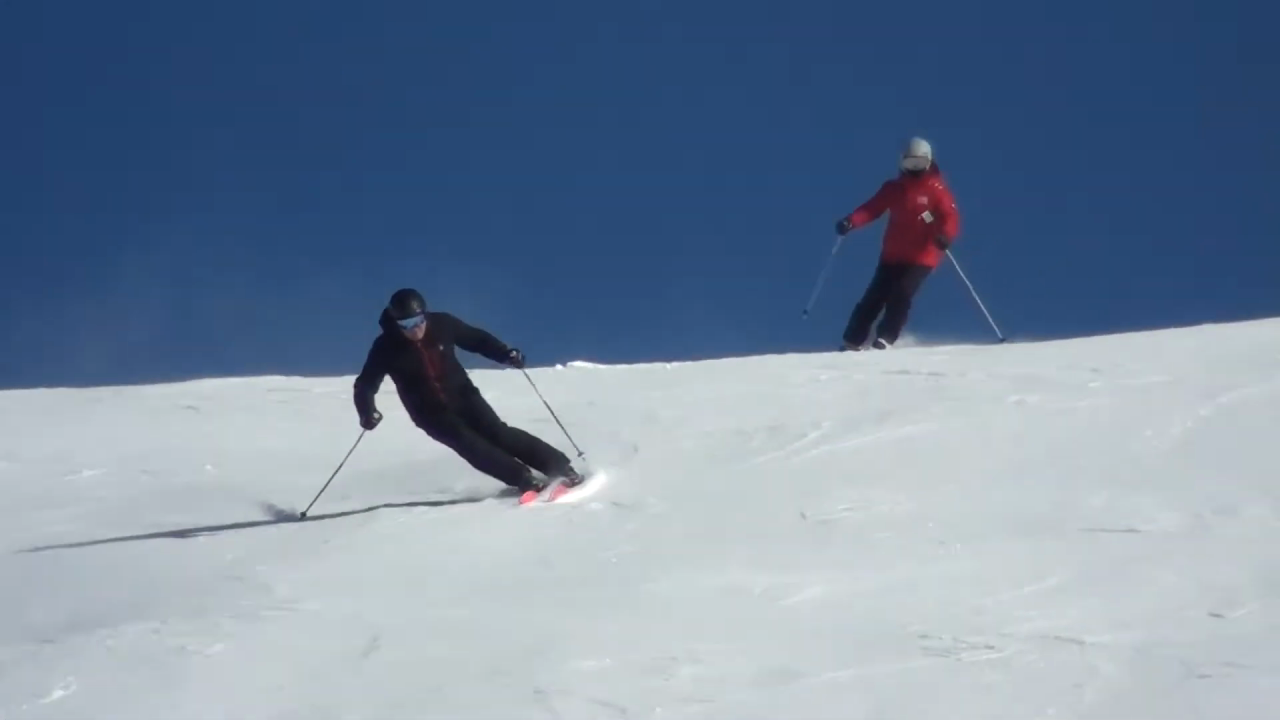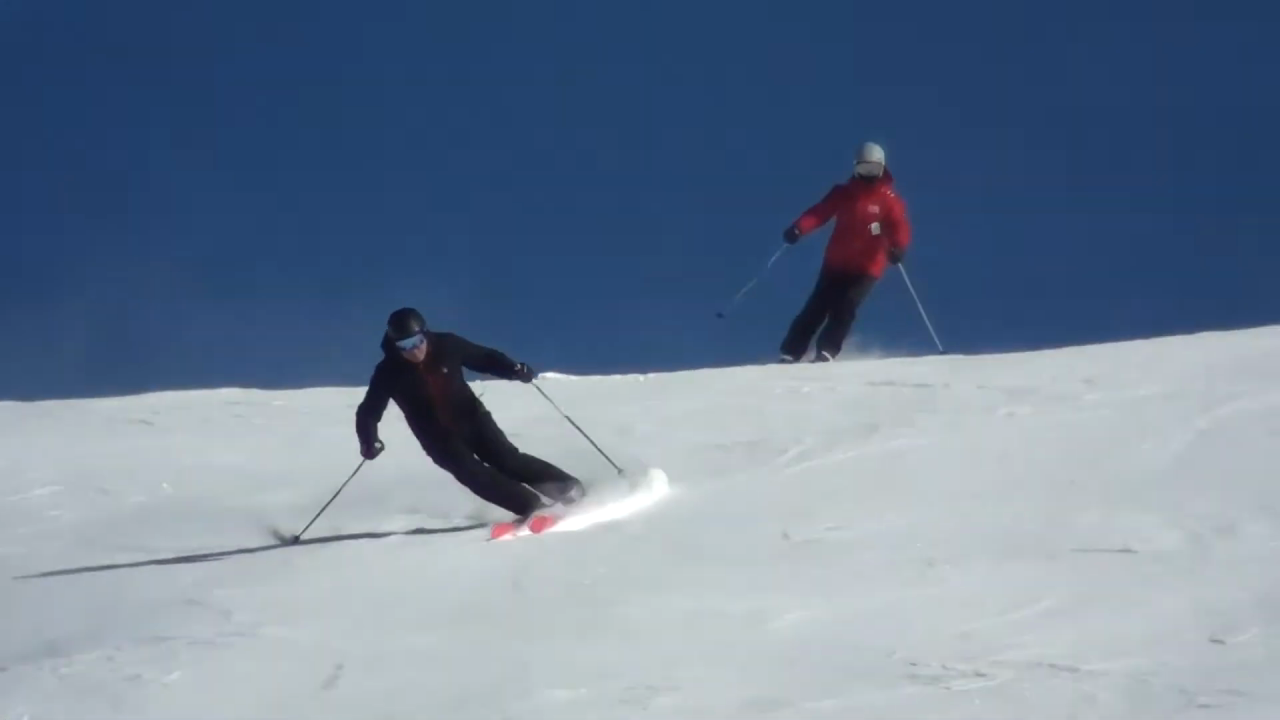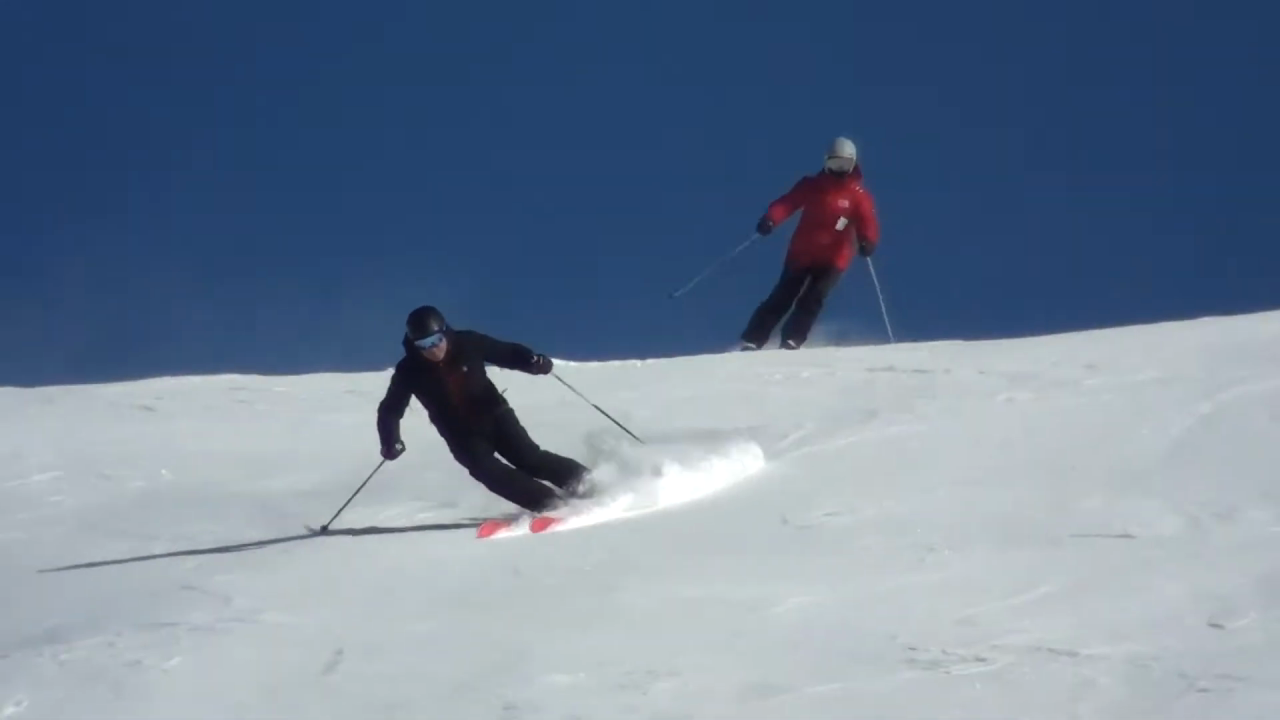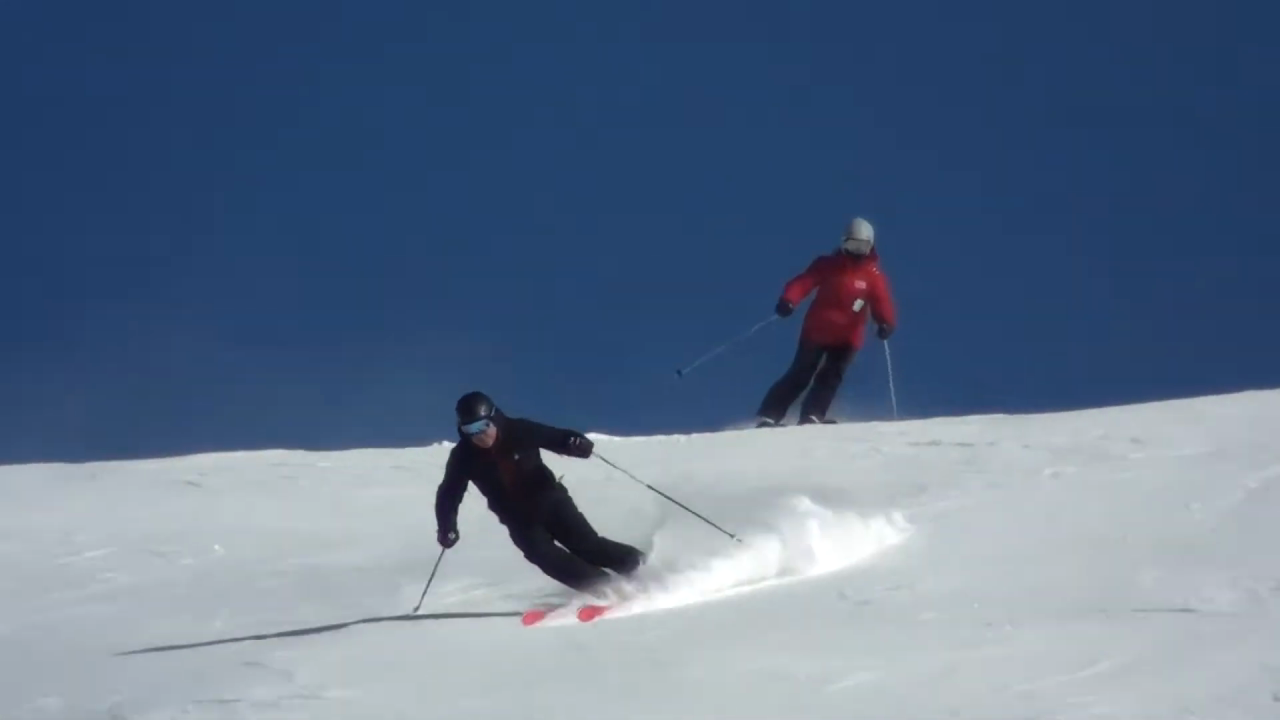
dt=0.1s
person 1, frame 1
left shoulder: (442, 324)
right shoulder: (386, 348)
left elbow: (476, 339)
right elbow: (365, 385)
left wrist: (506, 354)
right wrist: (367, 412)
left hip: (462, 395)
right hip: (429, 412)
left knee: (499, 434)
right knee: (468, 444)
left ankle: (562, 467)
right ankle: (528, 480)
person 1, frame 2
left shoulder: (447, 345)
right shoulder: (389, 372)
left elbow: (485, 357)
right elbow: (368, 411)
left wrist: (514, 369)
right wrist: (369, 440)
left hip: (471, 418)
right hip: (440, 437)
left knee: (508, 459)
right knee: (471, 473)
left ankle: (570, 488)
right ankle: (534, 506)
person 1, frame 3
left shoulder: (468, 343)
right shoulder: (409, 370)
left elbow: (509, 351)
right elbow: (390, 409)
left wrist: (535, 361)
right wrist: (390, 440)
left hip: (493, 415)
right hip: (461, 434)
left knee: (528, 457)
right knee: (488, 471)
left ankle: (583, 481)
right ankle: (554, 503)
person 1, frame 4
left shoulder: (521, 431)
right shoulder: (463, 457)
left elbow: (559, 439)
right elbow: (448, 495)
left wrist: (580, 444)
right wrist: (447, 527)
left hip: (551, 501)
right hip: (521, 519)
left knee: (586, 544)
right knee: (544, 555)
left ankle: (639, 566)
person 2, frame 1
left shoulder: (937, 190)
right shoulder: (893, 187)
left elbow: (951, 219)
right elbow: (872, 208)
left wrist: (945, 236)
right wrist: (850, 221)
left hip: (922, 257)
right hip: (893, 255)
left knee: (900, 296)
right knee: (873, 298)
left ankle: (884, 341)
right ankle: (852, 343)
person 2, frame 2
left shoulder: (889, 200)
right shoulder: (842, 192)
left elbow: (900, 229)
right elbow: (818, 213)
left wrist: (897, 247)
right wrist: (798, 227)
left hip: (867, 267)
right hip: (836, 263)
left knee: (845, 308)
right knee: (816, 309)
left ankle: (825, 353)
right ankle: (789, 355)
person 2, frame 3
left shoulder: (858, 195)
right shoulder: (810, 185)
left elbow: (868, 224)
right elbow: (786, 203)
left wrist: (868, 241)
right wrist: (769, 220)
left hip: (832, 260)
right hip: (801, 254)
left knee: (813, 299)
right knee: (781, 299)
left ankle: (791, 342)
right ankle: (751, 343)
person 2, frame 4
left shoulder: (874, 277)
right shoulder: (826, 265)
left elbow: (883, 305)
right elbow: (802, 282)
left wrist: (885, 322)
right wrist: (787, 300)
left hip: (846, 338)
right hip: (816, 332)
left knee: (831, 377)
right knee: (798, 376)
left ankle: (810, 418)
right ankle: (766, 418)
